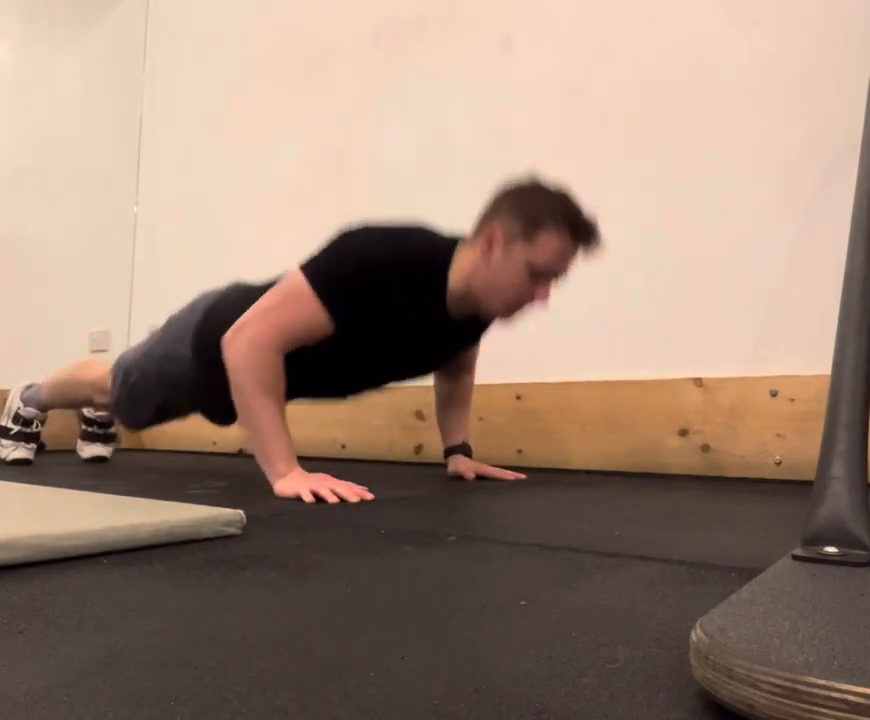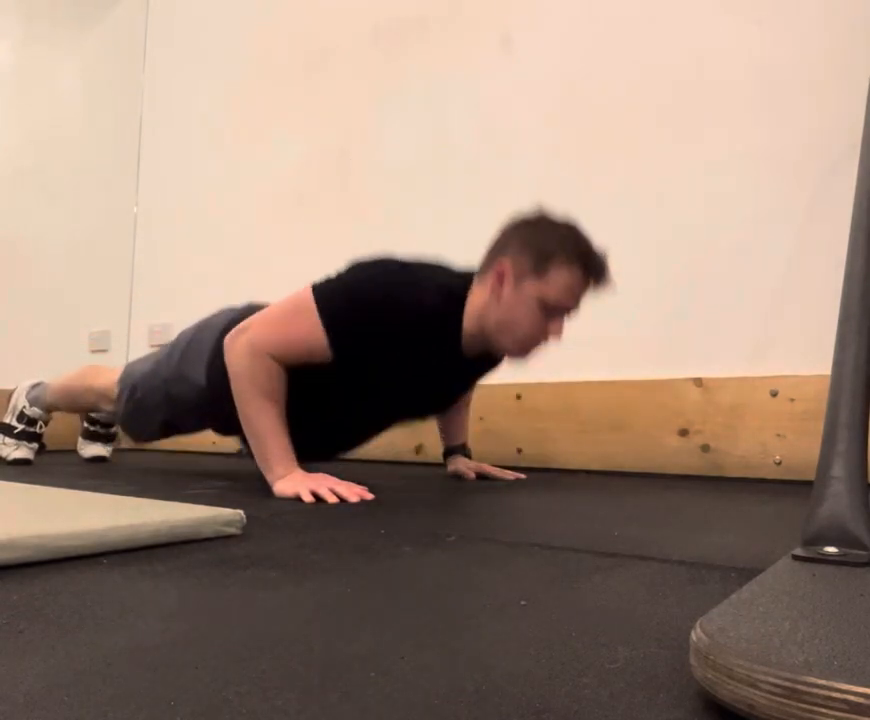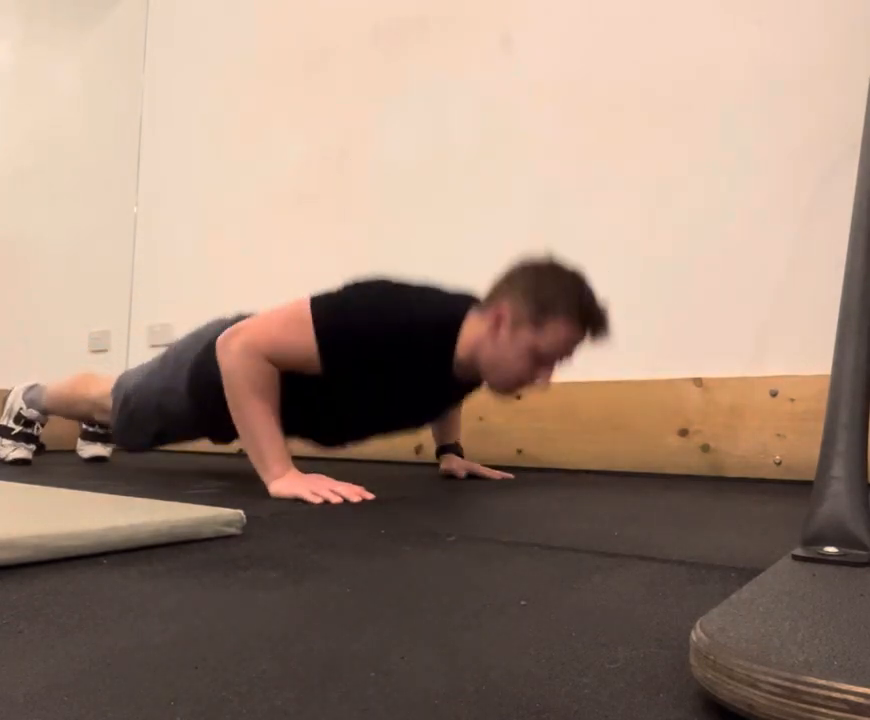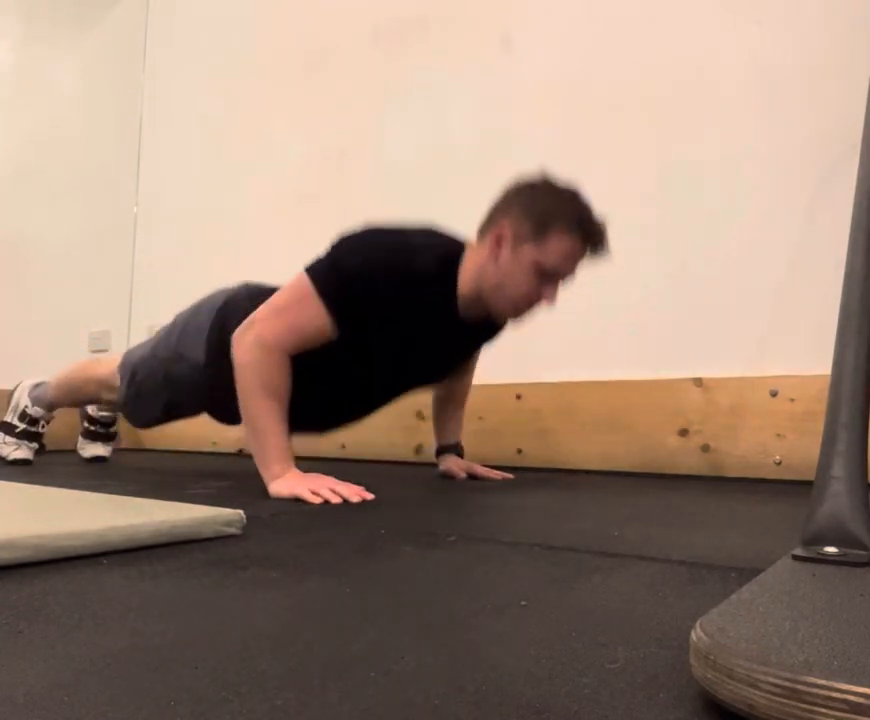
dt=0.4s
person 1, frame 1
left shoulder: (478, 299)
right shoulder: (381, 265)
left elbow: (456, 371)
right elbow: (246, 342)
left wrist: (457, 451)
right wrist: (284, 471)
left hip: (252, 356)
right hip: (216, 339)
right knee: (117, 388)
left ankle: (97, 421)
person 1, frame 2
left shoulder: (485, 335)
right shoulder: (396, 299)
left elbow: (450, 378)
right elbow: (247, 345)
left wrist: (457, 452)
right wrist: (284, 473)
left hip: (262, 362)
right hip: (222, 364)
right knee: (122, 396)
left ankle: (97, 422)
person 1, frame 3
left shoulder: (479, 341)
right shoulder: (394, 321)
right elbow: (242, 346)
left wrist: (449, 451)
right wrist: (279, 473)
left hip: (284, 392)
right hip: (217, 369)
right knee: (119, 407)
left ankle: (97, 426)
person 1, frame 4
left shoulder: (483, 305)
right shoulder: (390, 265)
left elbow: (452, 360)
right elbow: (256, 341)
left wrist: (449, 449)
right wrist: (279, 471)
left hip: (261, 346)
right hip: (222, 344)
right knee: (124, 387)
left ankle: (99, 416)
